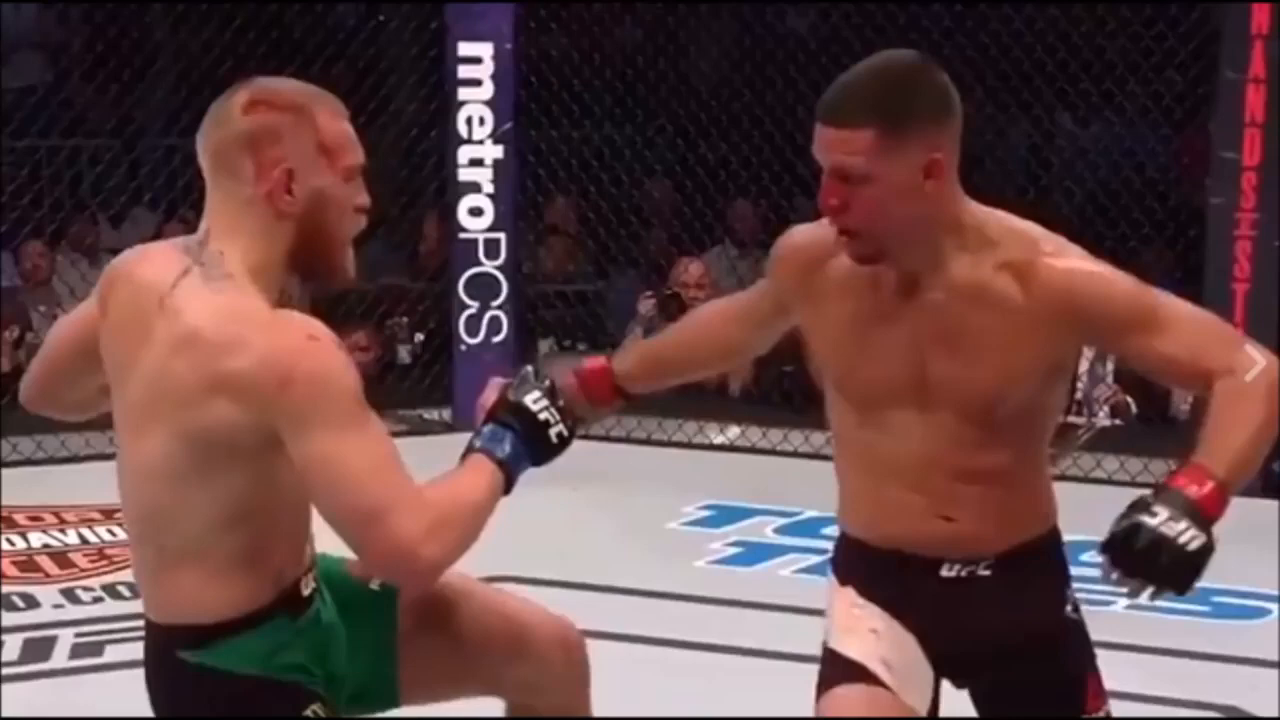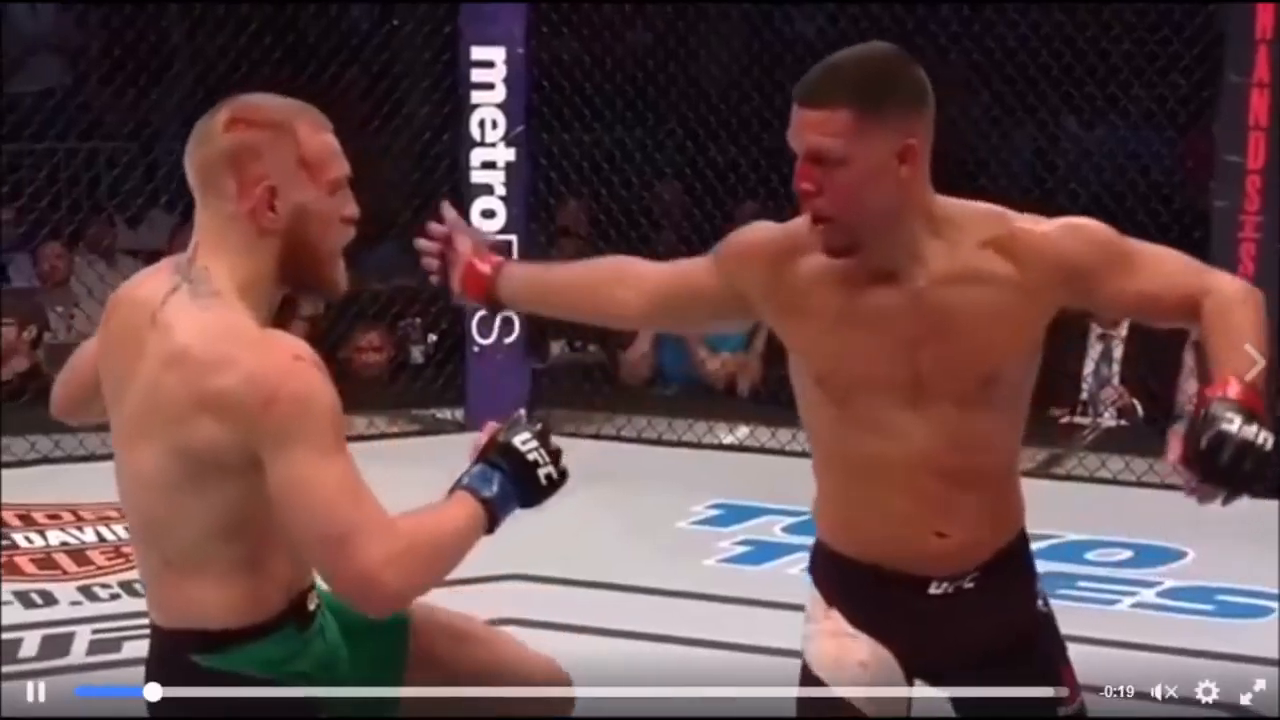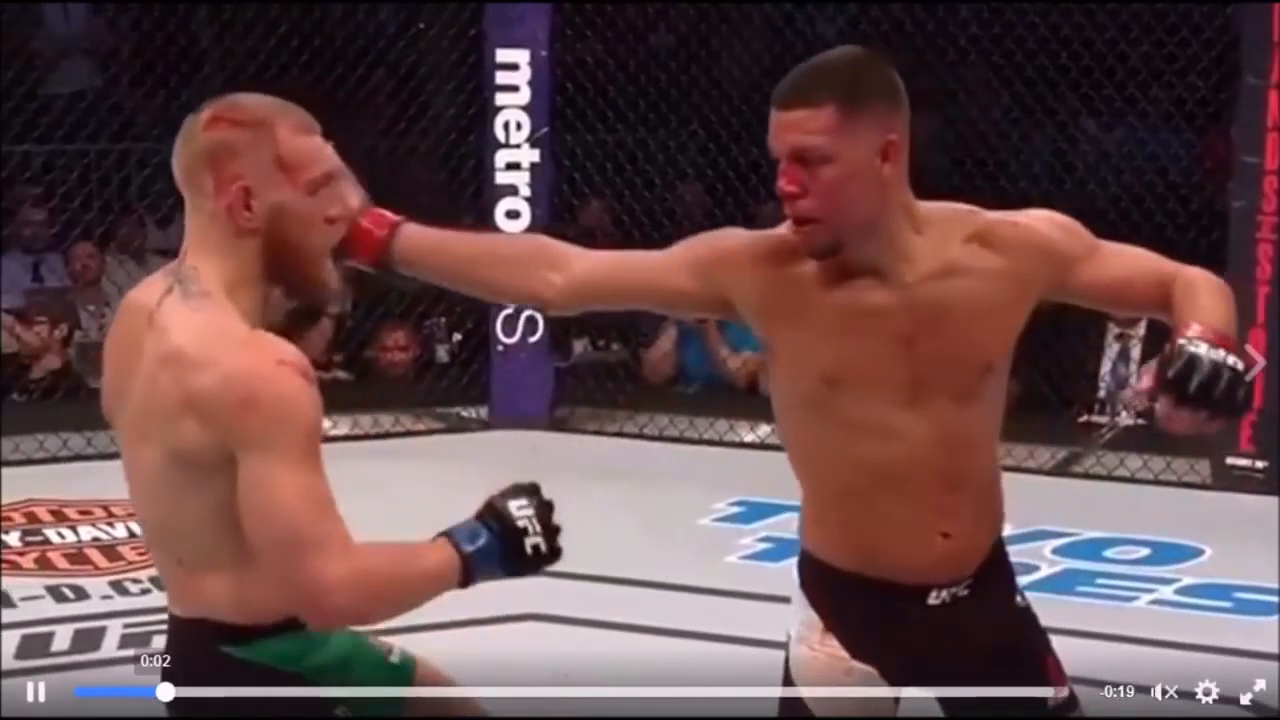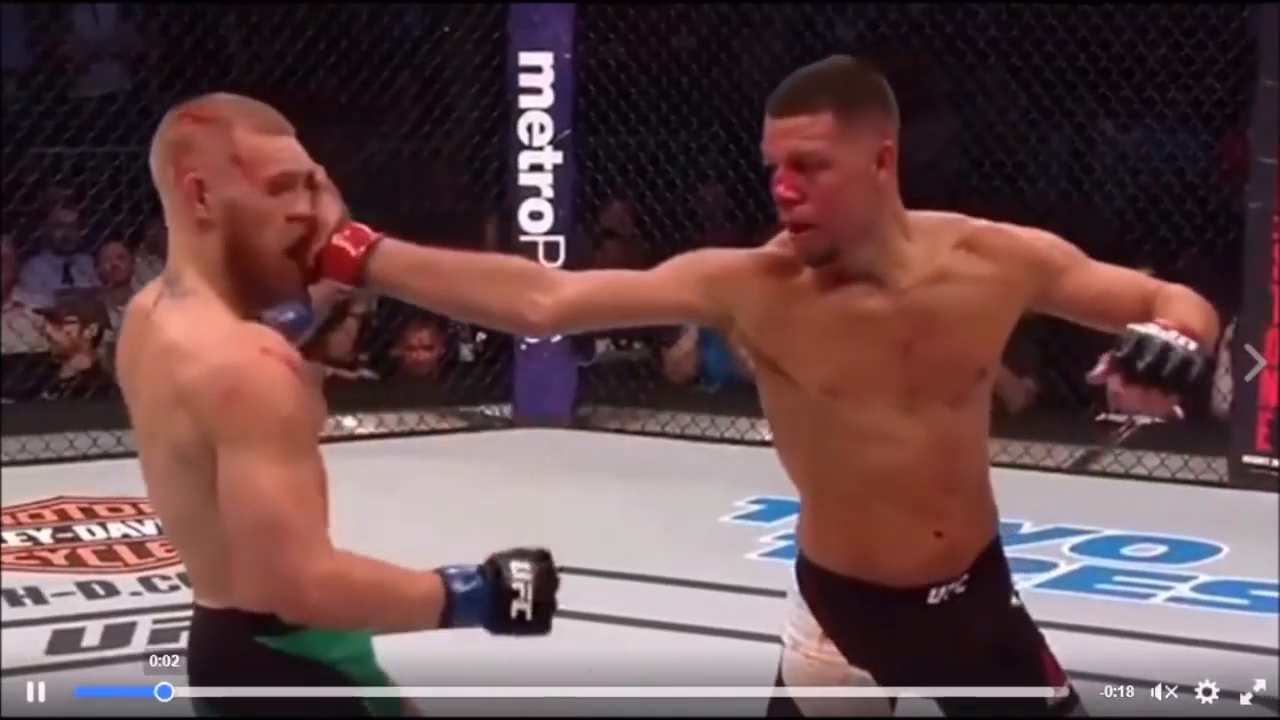
dt=0.4s
person 1, frame 1
left shoulder: (1051, 282)
right shoulder: (808, 263)
right elbow: (738, 324)
left wrist: (1196, 496)
right wrist: (610, 377)
left hip: (1020, 585)
right hip: (877, 585)
person 1, frame 2
left shoulder: (1033, 256)
right shoulder: (773, 264)
right elbow: (641, 292)
right wrist: (489, 276)
left hip: (996, 591)
right hip: (856, 599)
person 1, frame 3
left shoulder: (1011, 249)
right shoulder: (756, 270)
left elbow: (1187, 283)
right elbow: (559, 276)
left wrist: (1207, 342)
right wrist: (384, 238)
left hip: (982, 597)
right hip: (848, 608)
person 1, frame 4
left shoulder: (997, 261)
right shoulder: (747, 284)
left elbow: (1174, 302)
right elbow: (542, 300)
left wrist: (1172, 341)
right wrist: (354, 254)
left hip: (976, 596)
right hip: (842, 611)
person 2, frame 1
left shoulder: (138, 275)
right shoulder: (282, 350)
left elbow: (44, 391)
right elbow: (412, 549)
right wrist: (502, 447)
left hip: (303, 607)
left knee: (547, 656)
person 2, frame 2
left shoulder: (144, 296)
right shoulder: (265, 368)
left elbow: (70, 402)
right elbow: (379, 576)
right wrist: (491, 485)
left hip: (299, 628)
person 2, frame 3
left shoulder: (149, 304)
right shoulder: (253, 369)
left elbow: (121, 404)
right elbow: (329, 589)
right wrist: (479, 546)
left hip: (251, 651)
person 2, frame 4
left shoulder: (154, 313)
right shoulder: (244, 363)
right elbow: (302, 585)
right wrist: (472, 594)
left hip: (244, 643)
right hip: (281, 663)
